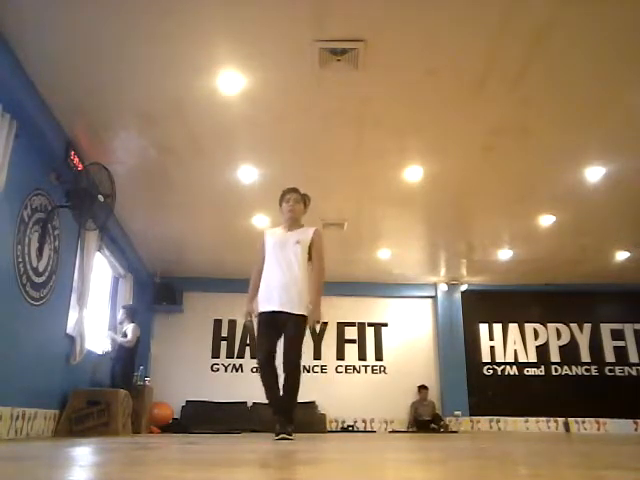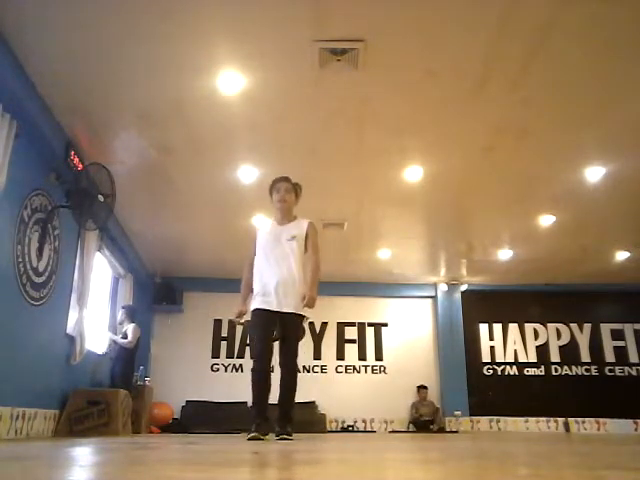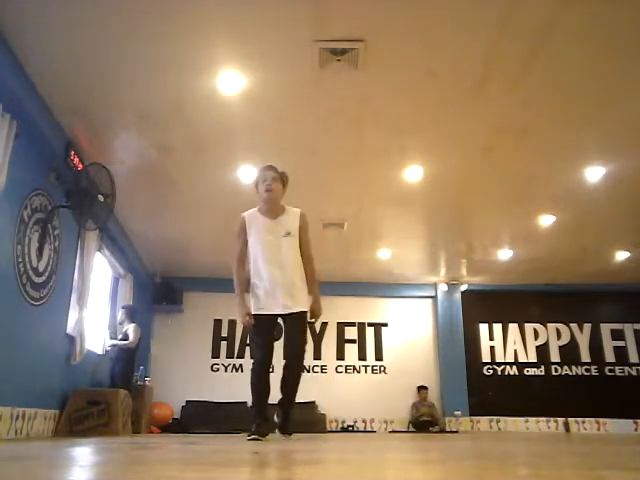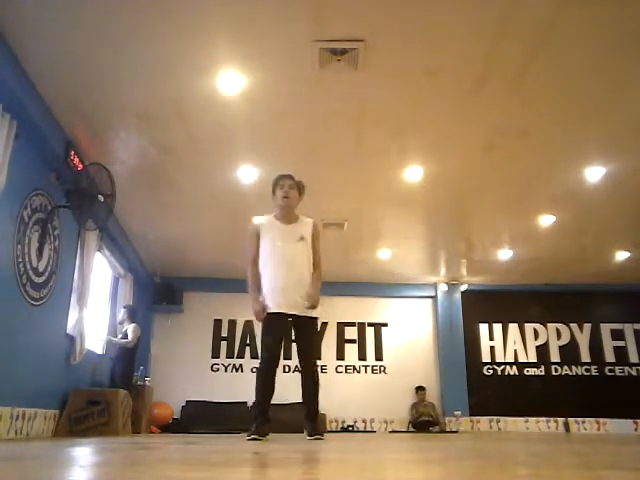
dt=0.4s
person 1, frame 1
left shoulder: (312, 234)
right shoulder: (268, 235)
left elbow: (318, 270)
right elbow: (259, 270)
left wrist: (316, 304)
right wrist: (250, 301)
left hip: (297, 306)
right hip: (268, 305)
left knee: (291, 362)
right knee: (264, 358)
left ankle: (286, 420)
right ankle: (280, 413)
person 1, frame 2
left shoulder: (306, 227)
right shoulder: (260, 230)
left elbow: (313, 260)
right elbow: (250, 266)
left wrist: (311, 289)
right wrist: (243, 301)
left hip: (293, 303)
right hip: (262, 301)
left knee: (288, 362)
right knee: (260, 358)
left ankle: (284, 422)
right ankle: (260, 421)
person 1, frame 3
left shoulder: (298, 218)
right shoulder: (246, 220)
left elbow: (307, 259)
right elbow: (240, 264)
left wrist: (315, 296)
right wrist: (241, 301)
left hip: (295, 300)
right hip: (262, 301)
left knee: (295, 357)
right knee: (261, 360)
left ankle: (284, 412)
right ankle: (260, 422)
person 1, frame 4
left shoulder: (310, 227)
right shoulder: (261, 226)
left elbow: (317, 265)
right elbow: (252, 264)
left wrist: (315, 289)
right wrist: (255, 298)
left hip: (305, 305)
right hip: (273, 304)
left knee: (308, 362)
right knee: (269, 359)
left ankle: (311, 420)
right ankle: (260, 422)
